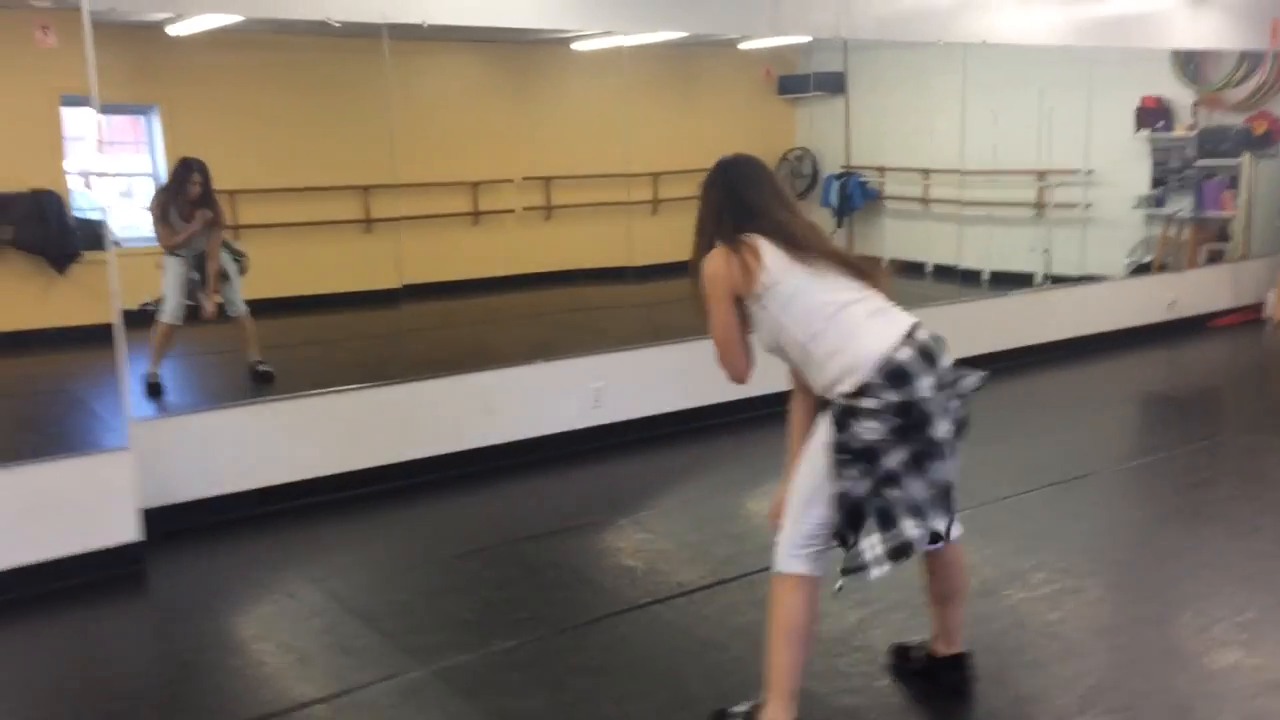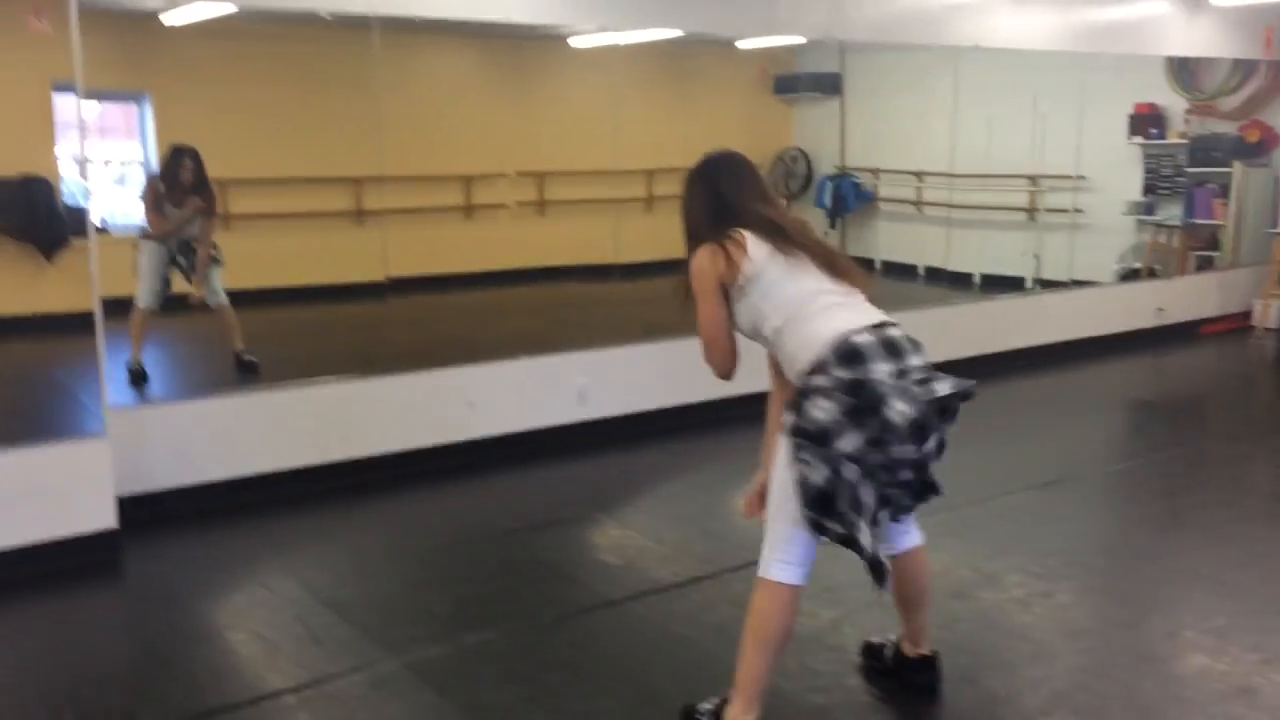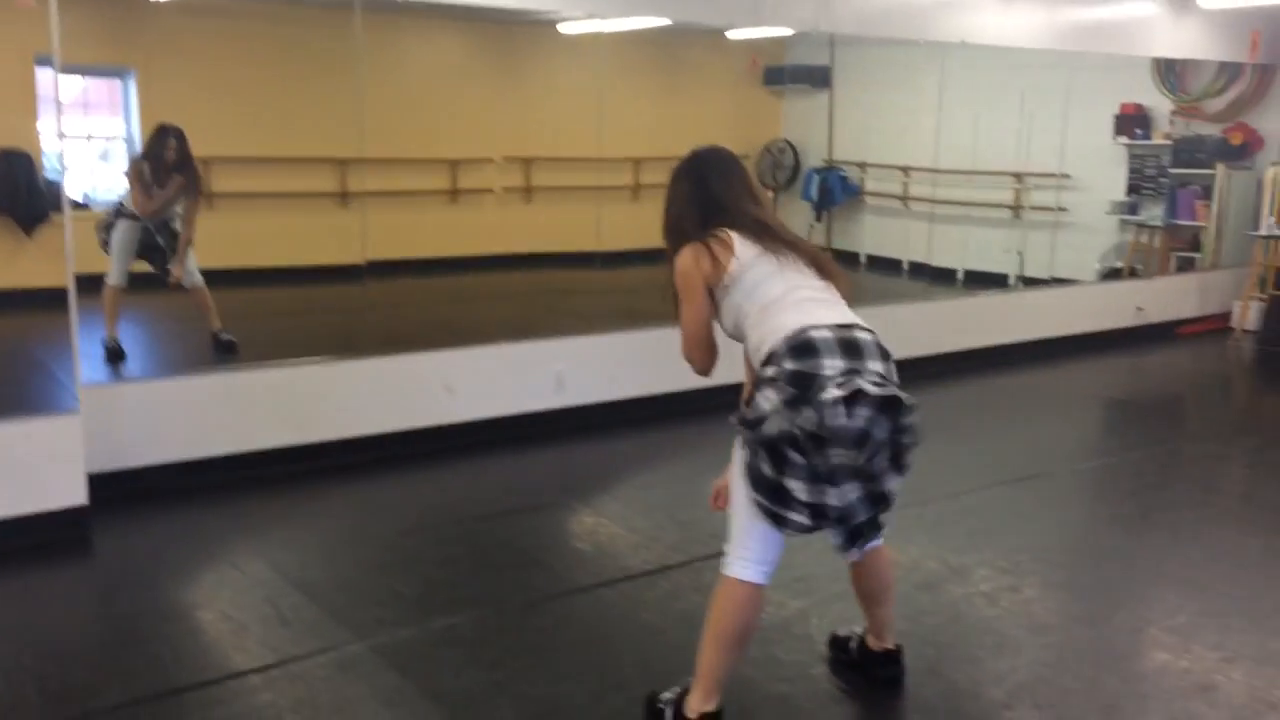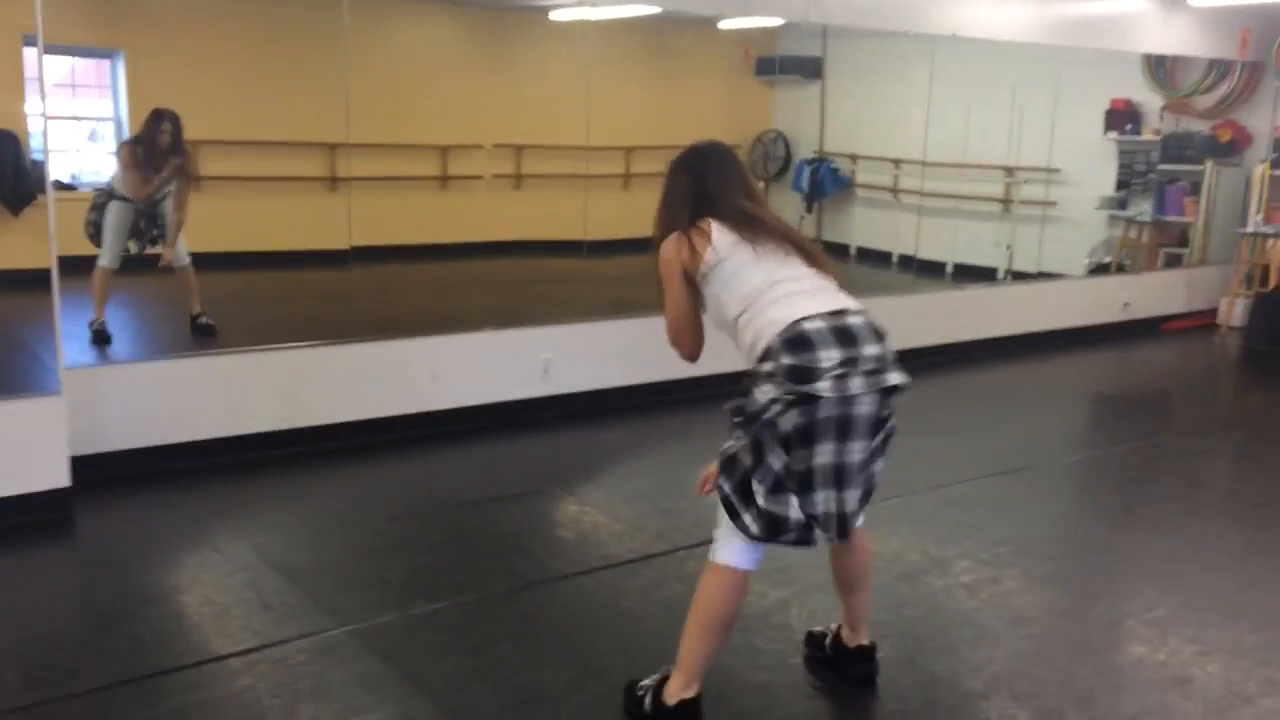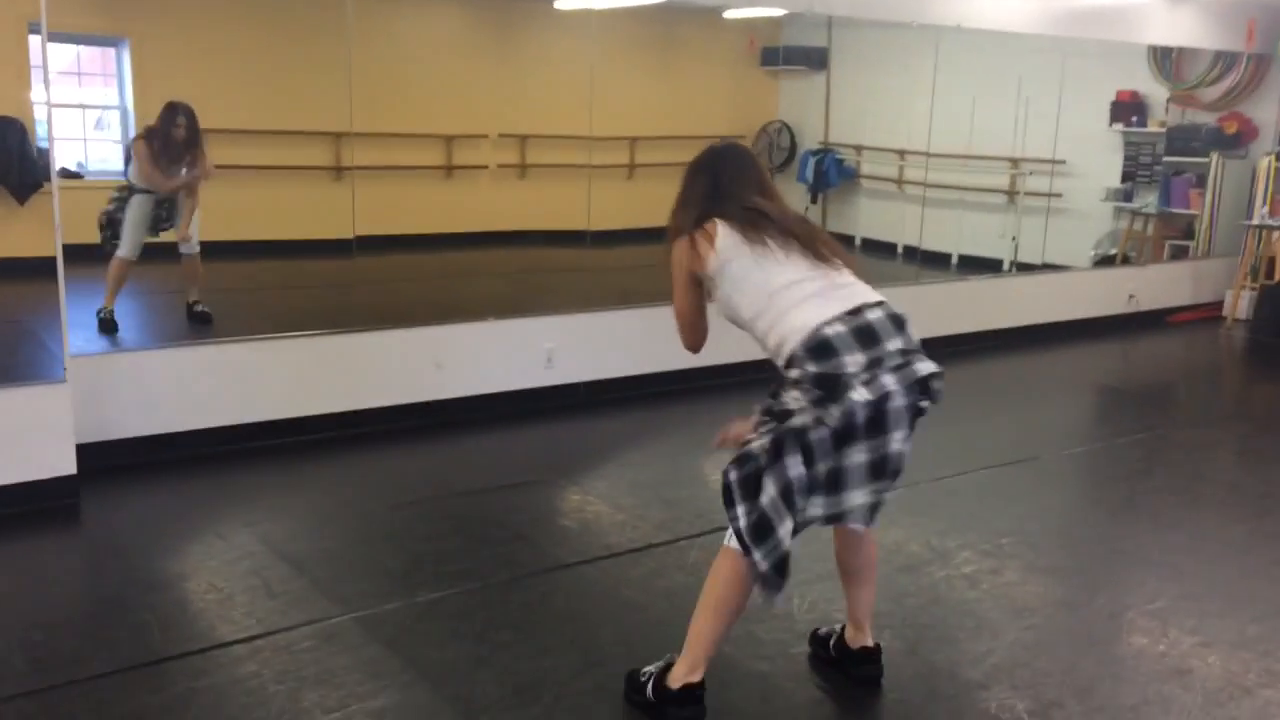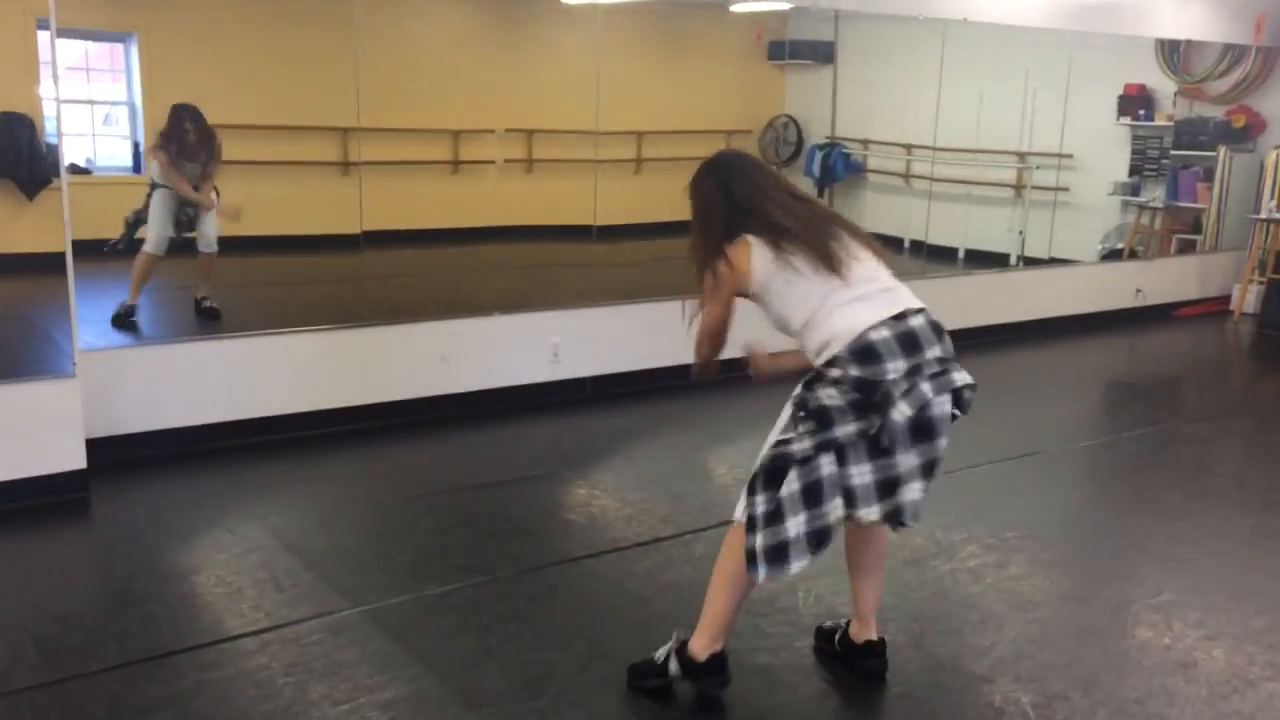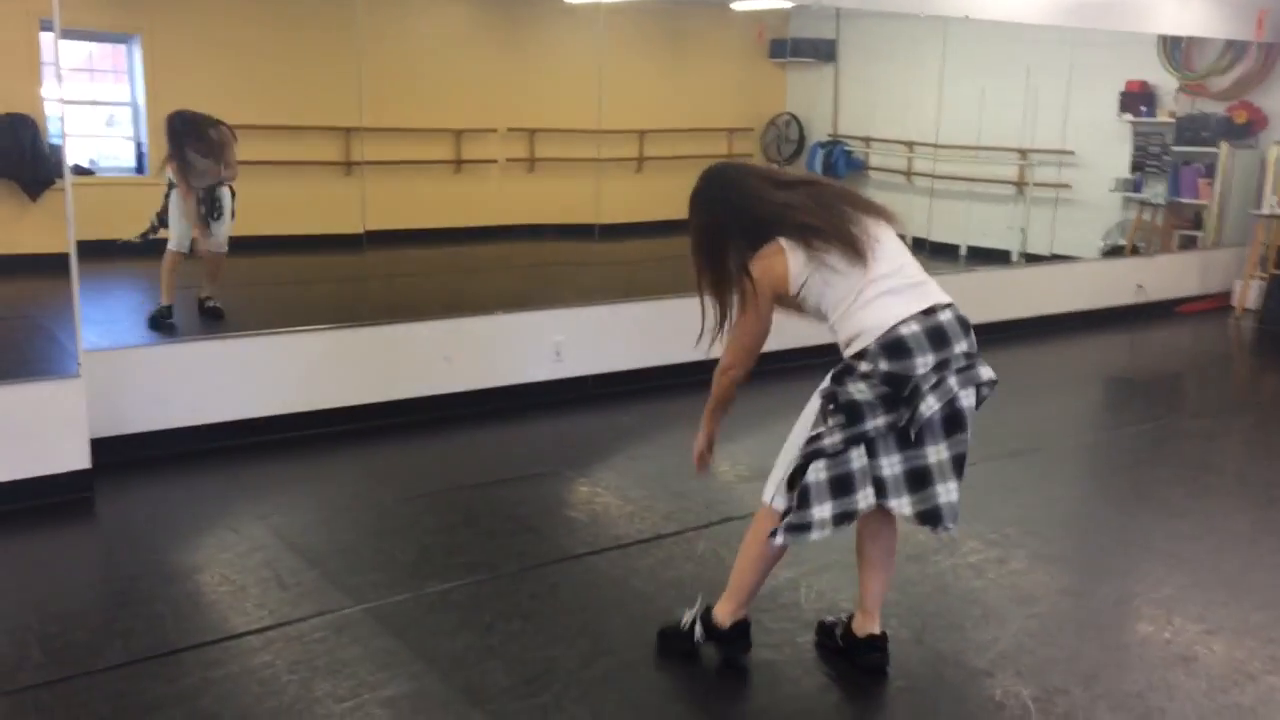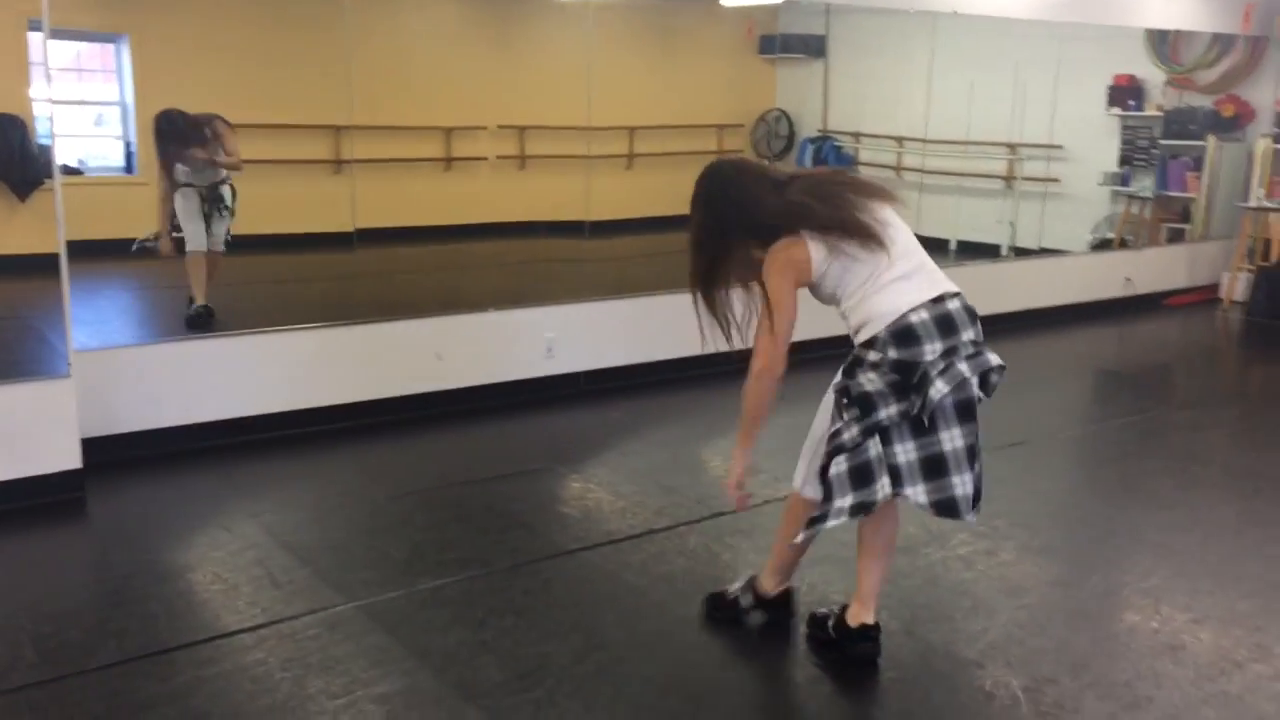
dt=0.1s
person 1, frame 1
left shoulder: (722, 263)
right shoulder: (803, 249)
left elbow: (737, 370)
right wrist: (797, 479)
left hip: (878, 396)
right hip: (926, 370)
left knee: (799, 549)
right knee: (929, 519)
right ankle: (948, 656)
person 1, frame 2
left shoulder: (712, 258)
right shoulder: (788, 244)
left elbow: (723, 365)
right wrist: (769, 470)
left hip: (844, 383)
right hip: (900, 363)
left knee: (785, 557)
right knee: (895, 523)
right ankle: (916, 655)
person 1, frame 3
left shoulder: (697, 256)
right shoulder: (781, 245)
left elbow: (702, 361)
right wrist: (747, 463)
left hip: (803, 377)
right hip: (869, 366)
left knee: (751, 552)
right knee: (860, 520)
right ankle: (881, 649)
person 1, frame 4
left shoulder: (681, 246)
right shoulder: (771, 235)
left elbow: (688, 347)
right wrist: (735, 454)
left hip: (799, 369)
right hip: (865, 350)
left knee: (740, 538)
right knee: (839, 509)
right ankle: (856, 644)
person 1, frame 5
left shoulder: (696, 247)
right shoulder: (792, 229)
left elbow: (693, 336)
right wrist: (764, 422)
left hip: (827, 367)
right hip: (893, 345)
left knee: (751, 515)
right knee: (849, 500)
right ankle: (859, 643)
person 1, frame 6
left shoulder: (734, 258)
right shoulder: (825, 226)
left elbow: (707, 352)
left wrist: (701, 366)
right wrist: (786, 362)
left hip: (861, 370)
right hip: (926, 348)
left knee: (764, 501)
right knee: (866, 495)
left ankle: (702, 652)
right ankle: (864, 637)
person 1, frame 7
left shoulder: (768, 262)
right shoulder: (841, 206)
left elbow: (736, 363)
left wrist: (706, 428)
left hip: (885, 361)
right hip: (950, 339)
left knee: (791, 486)
right knee: (873, 492)
left ankle: (725, 619)
right ankle: (866, 632)
person 1, frame 8
left shoulder: (786, 253)
right shoulder: (845, 196)
left elbow: (770, 364)
left wrist: (741, 453)
left hip: (895, 349)
right hip: (957, 325)
left knee: (819, 472)
right knee: (883, 479)
left ankle: (769, 591)
right ankle: (860, 621)
person 2, frame 1
left shoulder: (211, 208)
right shoulder: (162, 202)
left elbow: (214, 253)
right elbow: (167, 244)
left wrist: (210, 296)
right wrist: (196, 228)
left hip: (210, 254)
right hip: (179, 257)
left knee: (237, 305)
right knee: (172, 312)
left ankle: (256, 362)
right ankle: (152, 372)
person 2, frame 2
left shoulder: (203, 195)
right shoulder: (155, 189)
left elbow: (205, 242)
right elbow: (159, 231)
left wrist: (200, 283)
right wrist: (187, 214)
left hip: (192, 241)
right hip: (158, 242)
left knee: (216, 294)
right knee: (147, 296)
left ankle: (241, 352)
right ankle: (135, 360)
person 2, frame 3
left shoulder: (188, 175)
right shoulder: (138, 168)
left elbow: (188, 223)
right elbow: (146, 210)
left wrist: (179, 263)
right wrist: (173, 191)
left hip: (168, 218)
right hip: (131, 217)
left knee: (191, 273)
right knee: (116, 273)
left ankle: (218, 331)
right ankle: (111, 338)
person 2, frame 4
left shoulder: (179, 158)
right shoulder: (130, 152)
left elbow: (180, 207)
right elbow: (139, 194)
left wrist: (170, 246)
right wrist: (166, 175)
left hip: (160, 200)
right hip: (124, 199)
left knee: (180, 254)
right knee: (109, 256)
left ankle: (197, 314)
right ankle: (98, 320)
person 2, frame 5
left shoulder: (194, 148)
right shoulder: (144, 145)
left elbow: (191, 191)
right elbow: (161, 186)
left wrist: (185, 226)
right wrist: (195, 176)
left hip: (177, 190)
right hip: (142, 191)
left knee: (190, 242)
right knee: (129, 248)
left ankle: (194, 302)
right ankle: (107, 308)
person 2, frame 6
left shoulder: (210, 143)
right shoulder: (163, 149)
left elbow: (207, 182)
right elbow: (182, 188)
left wrist: (210, 205)
right wrist: (219, 208)
left hip: (199, 189)
right hip: (167, 189)
left knee: (209, 241)
right knee: (156, 242)
left ankle: (203, 298)
right ankle: (130, 303)
person 2, frame 7
left shoulder: (220, 134)
right shoulder: (177, 152)
left elbow: (232, 174)
right elbow: (186, 195)
left wrist: (223, 173)
right wrist: (197, 231)
left hip: (217, 187)
right hip: (185, 189)
left knee: (219, 243)
right knee: (179, 242)
left ankle: (207, 297)
right ankle: (165, 305)
person 2, frame 8
left shoulder: (214, 127)
right shoulder: (169, 148)
left elbow: (237, 162)
right elbow: (165, 191)
left wrist: (209, 159)
right wrist: (164, 235)
left hip: (218, 185)
right hip: (187, 187)
left knee: (217, 243)
right knee: (195, 241)
left ankle: (198, 298)
right ankle: (198, 304)
